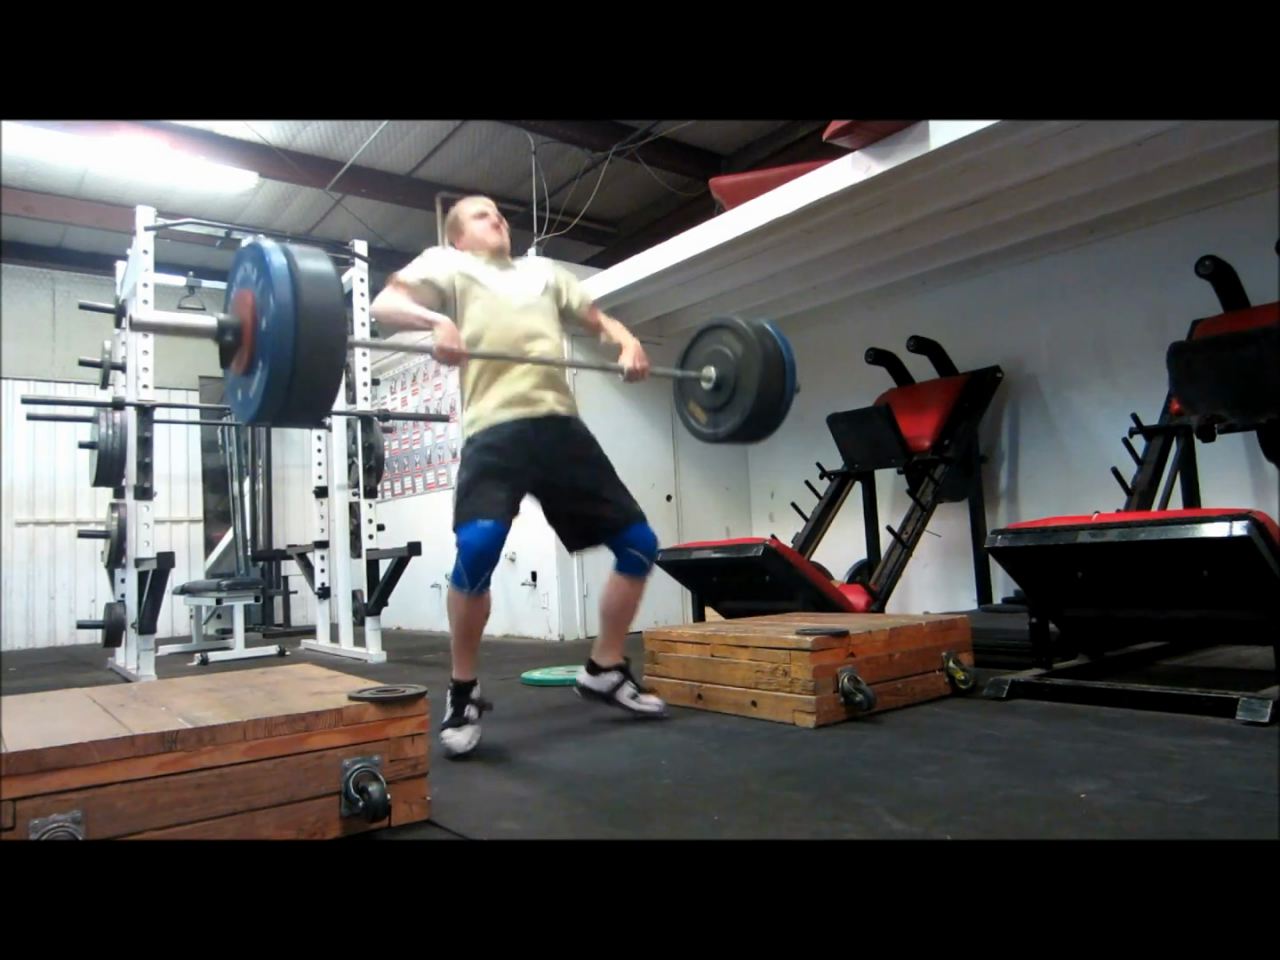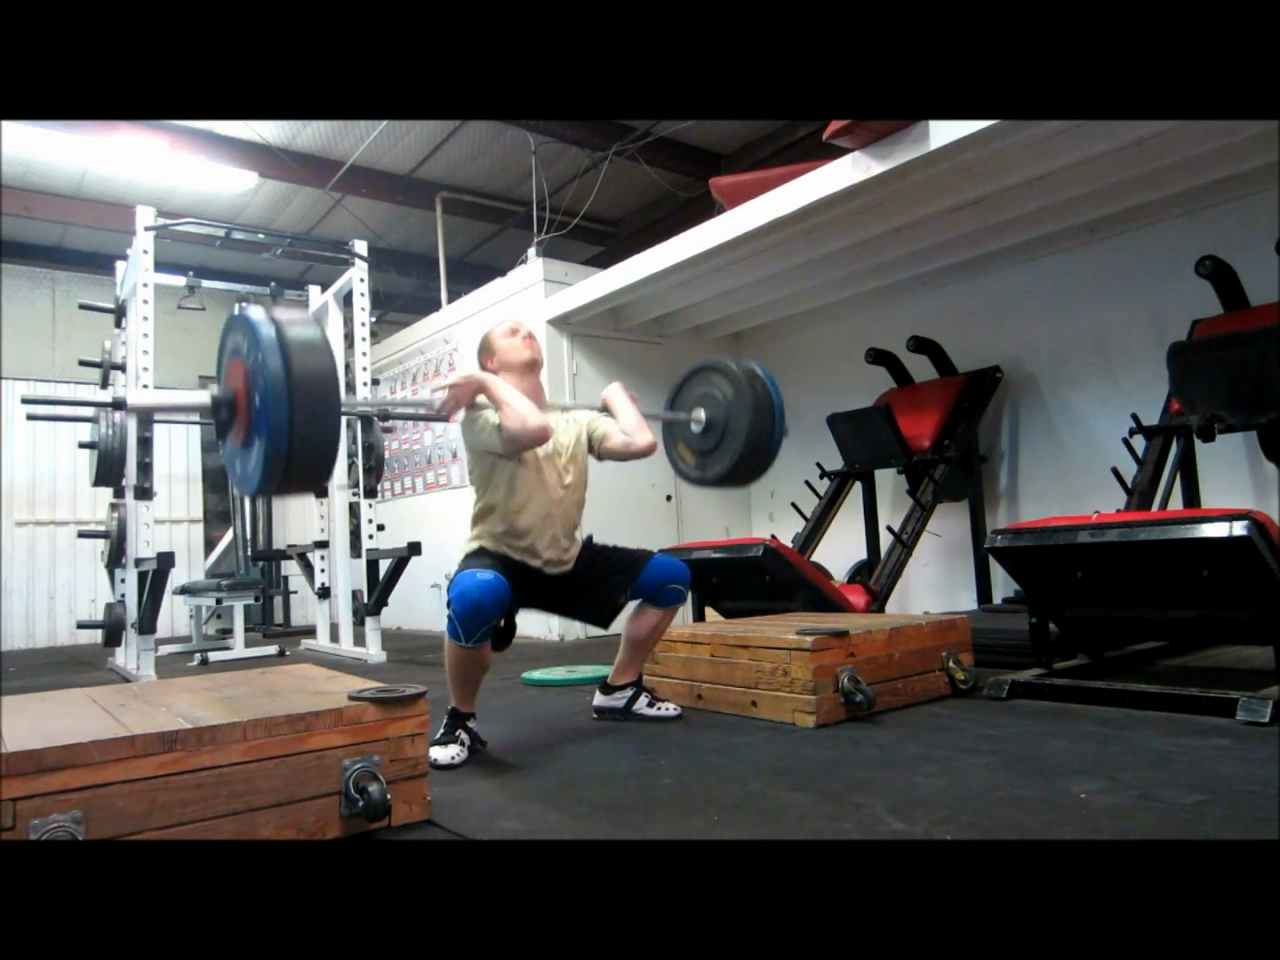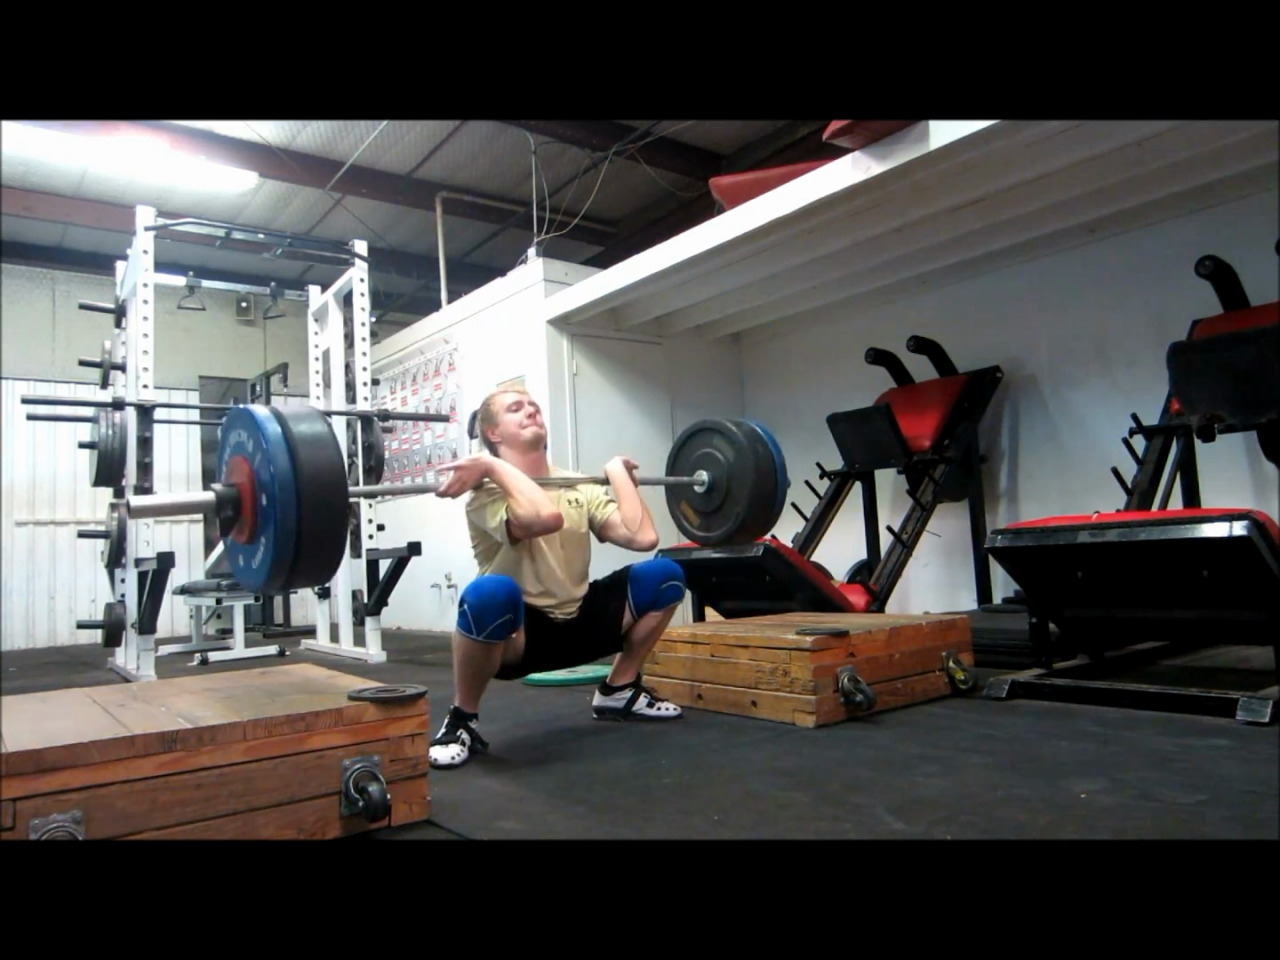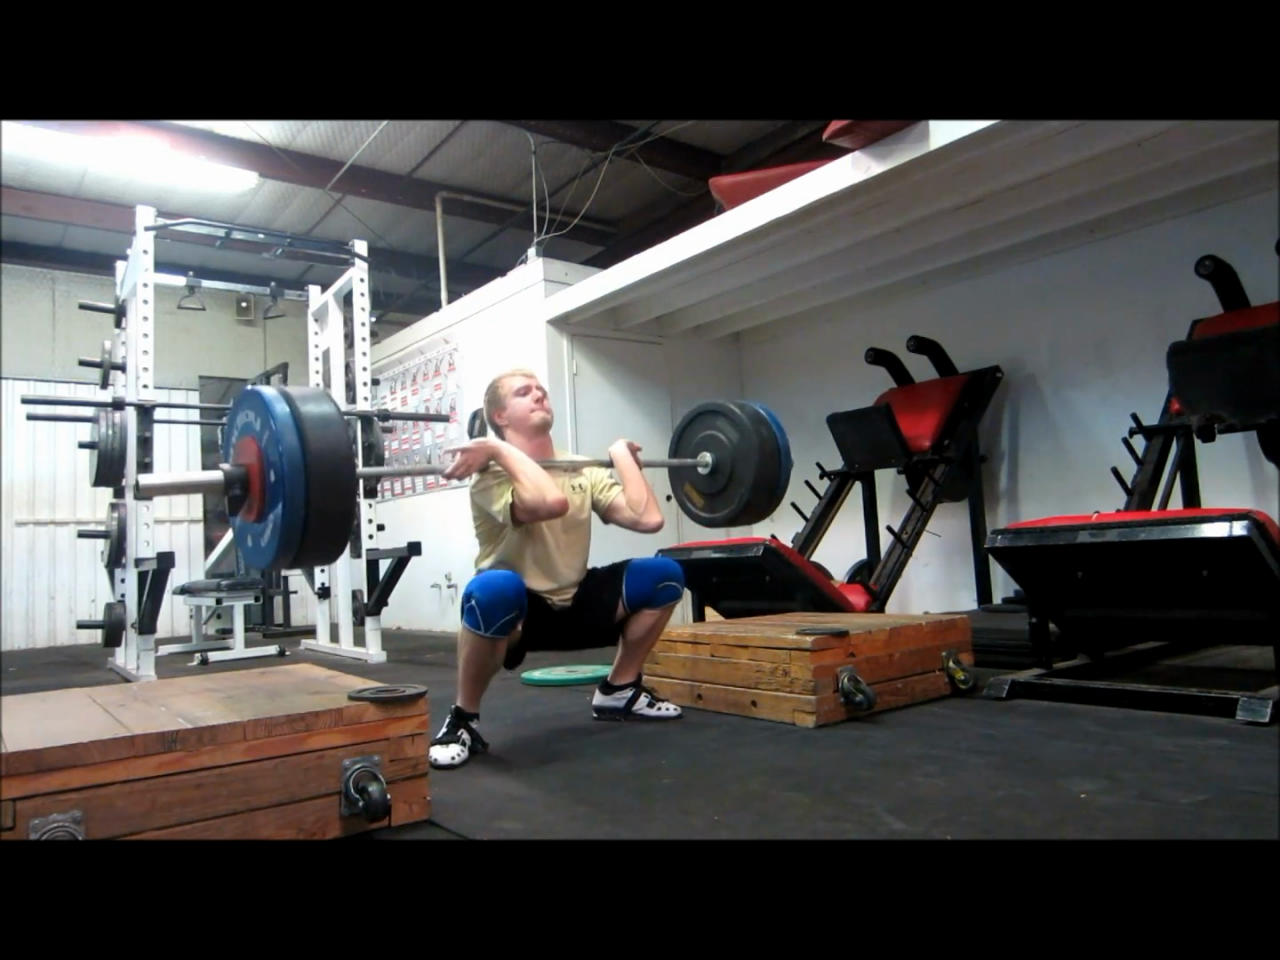
dt=0.3s
person 1, frame 1
left shoulder: (542, 271)
right shoulder: (448, 265)
left elbow: (595, 316)
right elbow: (385, 305)
left wrist: (628, 344)
right wrist: (436, 323)
left hip: (561, 428)
right hip: (498, 429)
left knee: (638, 543)
right knee: (479, 547)
left ankle: (606, 671)
right ankle: (461, 695)
person 1, frame 2
left shoulder: (578, 421)
right shoulder: (487, 416)
left elbow: (642, 444)
right elbow: (534, 430)
left wrist: (616, 400)
right wrist: (486, 385)
left hip: (566, 563)
right hip: (502, 558)
left knee: (670, 577)
right knee: (475, 597)
left ankle: (619, 690)
right ankle: (460, 722)
person 1, frame 3
left shoulder: (582, 488)
right shoulder: (489, 496)
left elbow: (643, 537)
right elbow: (546, 516)
left wrist: (618, 473)
right wrist: (493, 464)
left hip: (575, 619)
right hip: (515, 627)
left knee: (666, 575)
right knee: (489, 592)
left ankle: (618, 690)
right ankle: (461, 721)
person 1, frame 4
left shoulder: (584, 471)
right shoulder: (494, 476)
left elbow: (649, 518)
right elbow: (552, 501)
left wrist: (622, 455)
right wrist: (499, 448)
left hip: (571, 601)
right hip: (504, 599)
left knee: (664, 575)
right knee: (498, 590)
left ankle: (619, 691)
right ankle: (462, 721)
